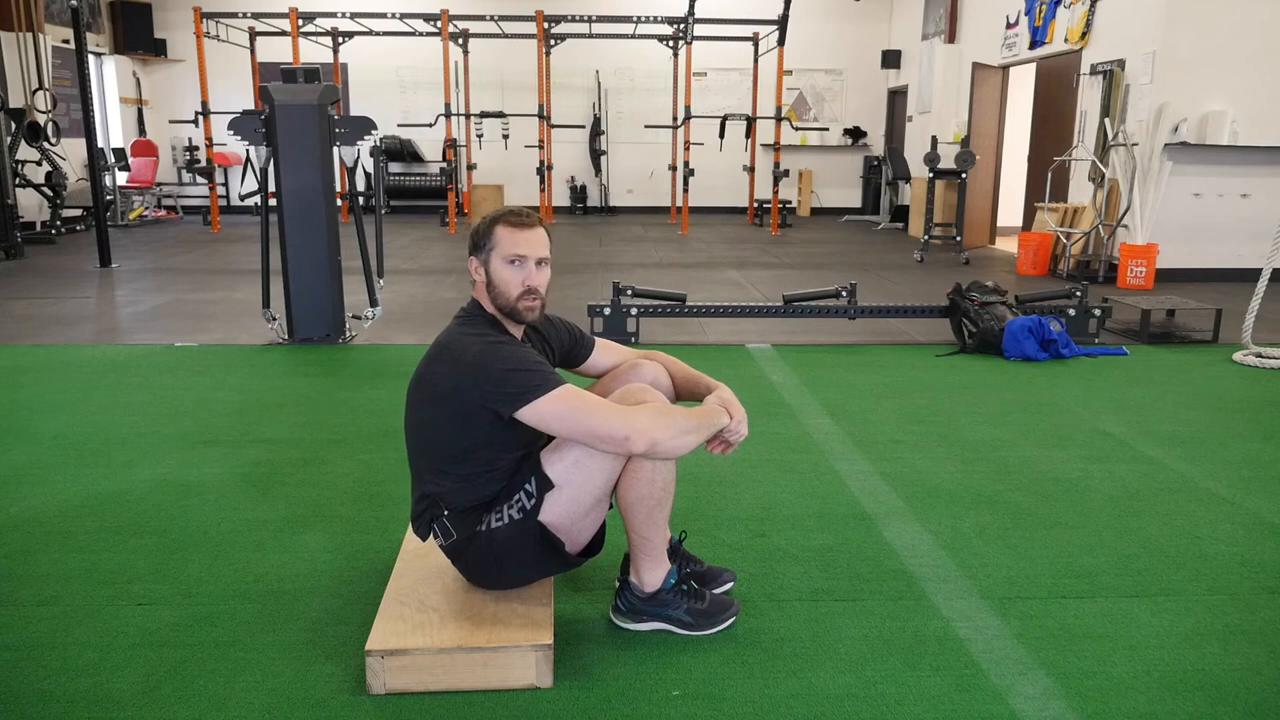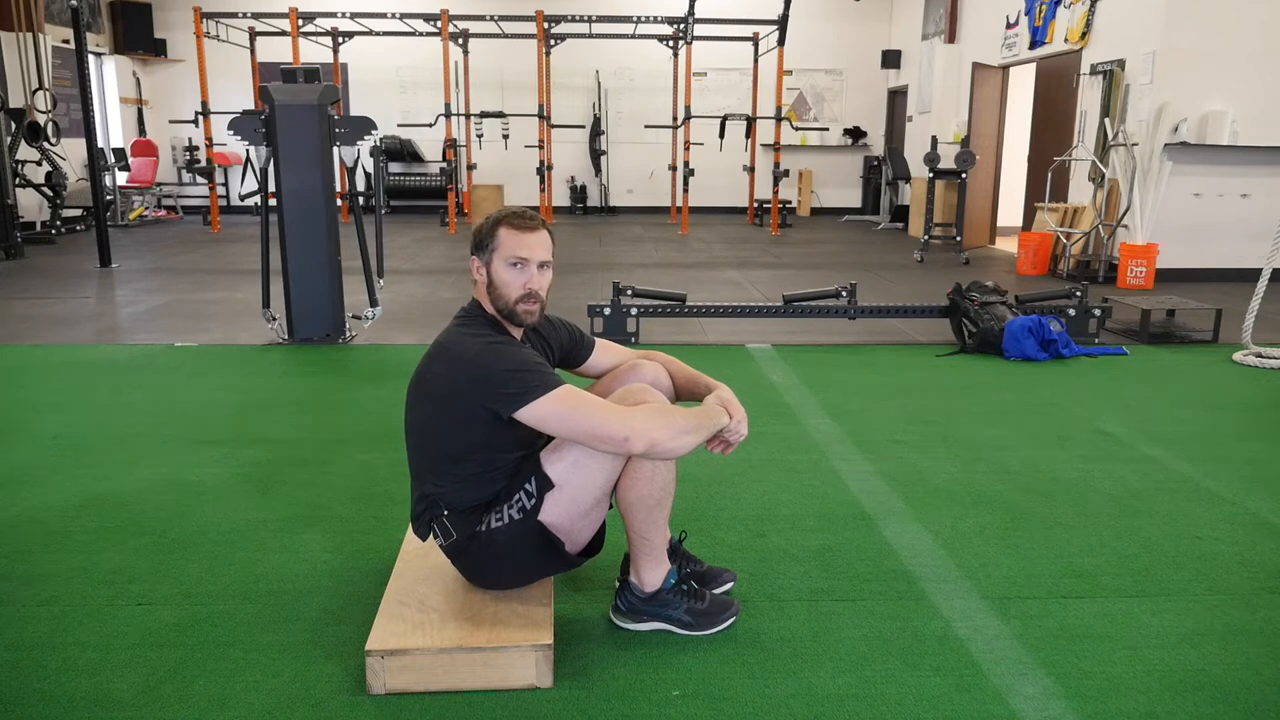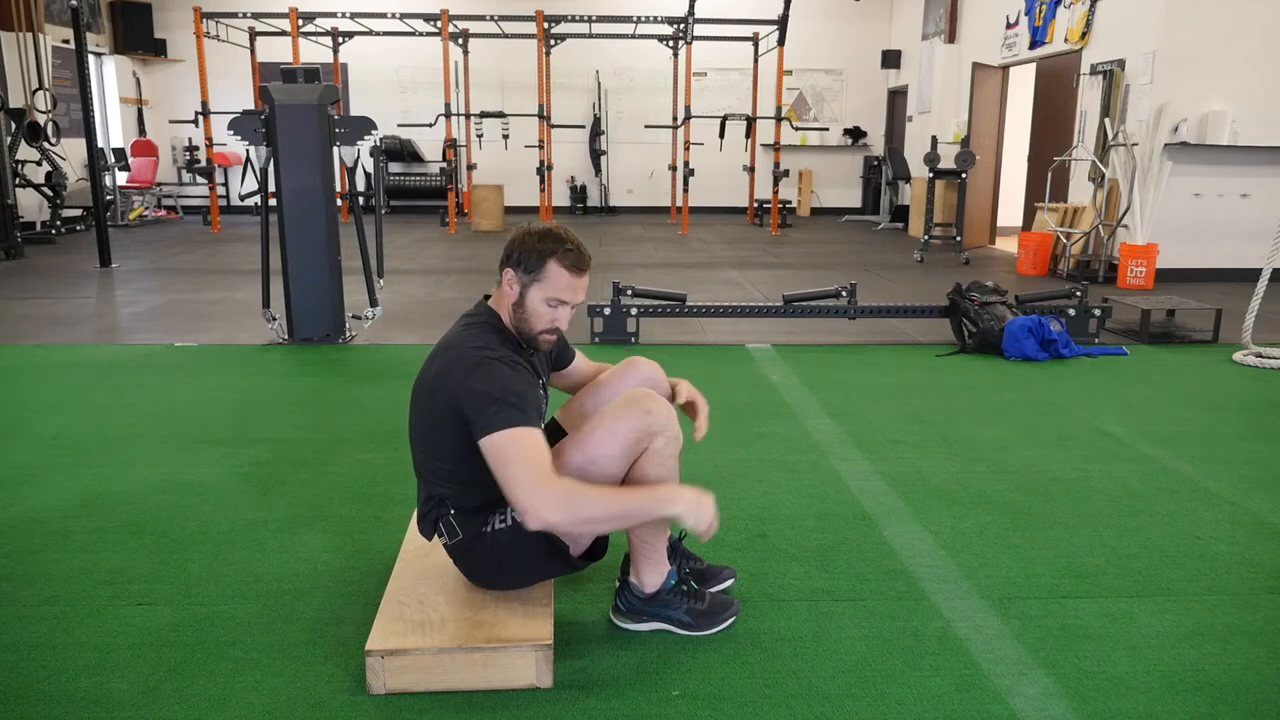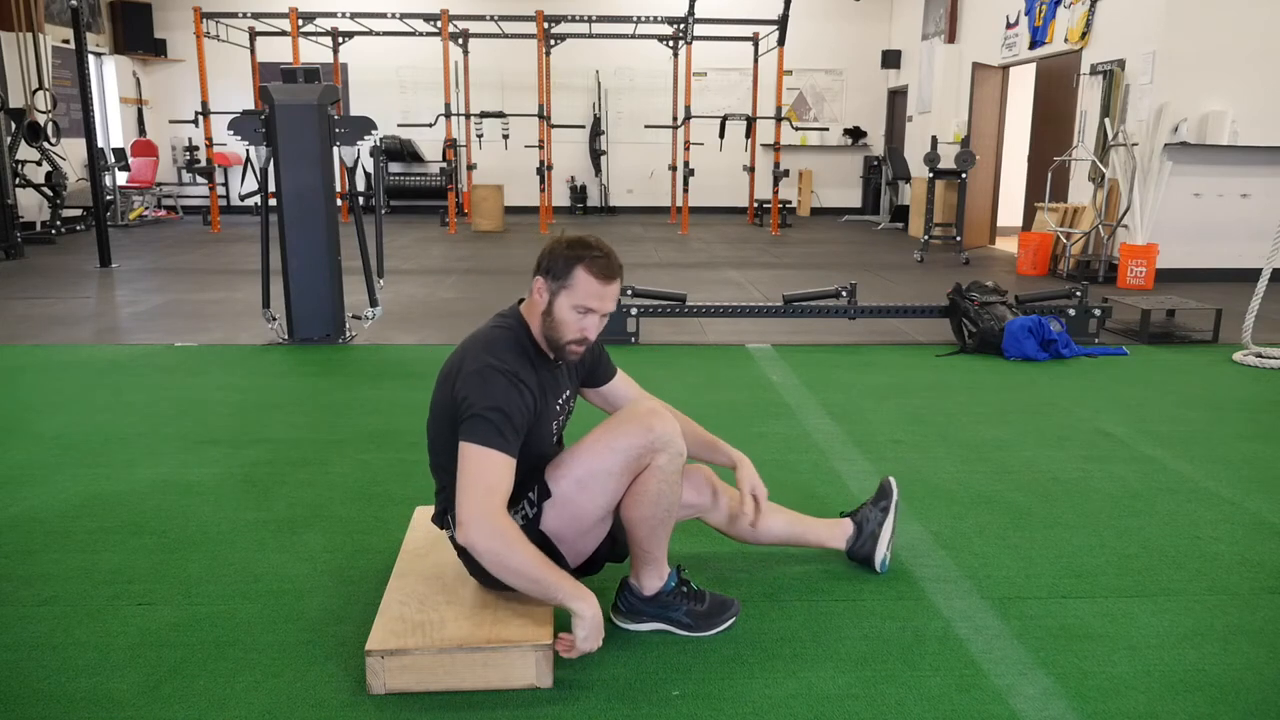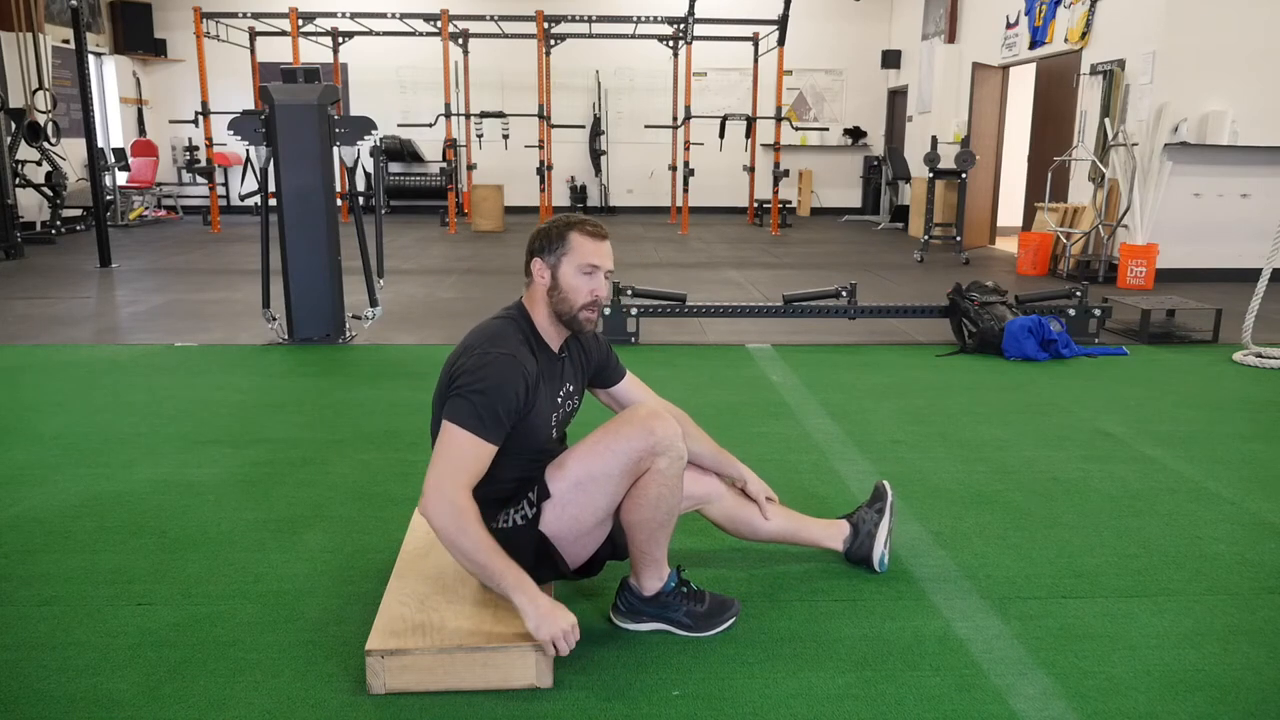
dt=1s
person 1, frame 1
left shoulder: (535, 326)
right shoulder: (482, 356)
left elbow: (643, 359)
right elbow: (632, 434)
left wrist: (715, 389)
right wrist: (718, 415)
right hip: (486, 538)
left knee: (646, 376)
right knee: (641, 420)
left ankle: (658, 552)
right ankle: (649, 591)
person 1, frame 2
left shoulder: (534, 326)
right shoulder: (480, 357)
left elbow: (643, 359)
right elbow: (630, 435)
left wrist: (715, 389)
right wrist: (716, 416)
left hip: (514, 485)
right hip: (485, 537)
left knee: (646, 377)
right knee: (640, 418)
left ankle: (658, 552)
right ankle: (650, 591)
person 1, frame 3
left shoulder: (527, 326)
right shoulder: (484, 366)
left elbow: (586, 375)
right elbow: (541, 509)
left wrist: (673, 386)
right wrist: (673, 498)
left hip: (519, 491)
right hip: (491, 540)
left knee: (641, 376)
right knee: (650, 418)
left ankle: (659, 552)
right ankle: (649, 594)
person 1, frame 4
left shoulder: (569, 338)
right shoulder: (496, 373)
left elbow: (647, 402)
right elbow: (478, 528)
left wrist: (735, 459)
right wrist: (581, 602)
left hip: (540, 506)
right hip: (504, 548)
left knee: (702, 489)
right knee: (653, 430)
left ankle: (850, 534)
right ankle: (650, 594)
person 1, frame 5
left shoulder: (578, 339)
right shoulder: (498, 364)
left elbow: (660, 407)
right elbow: (441, 500)
left wrist: (739, 471)
right wrist: (529, 599)
left hip: (544, 508)
right hip: (510, 539)
left knee: (704, 485)
right knee: (653, 432)
left ankle: (847, 537)
right ankle: (649, 595)
